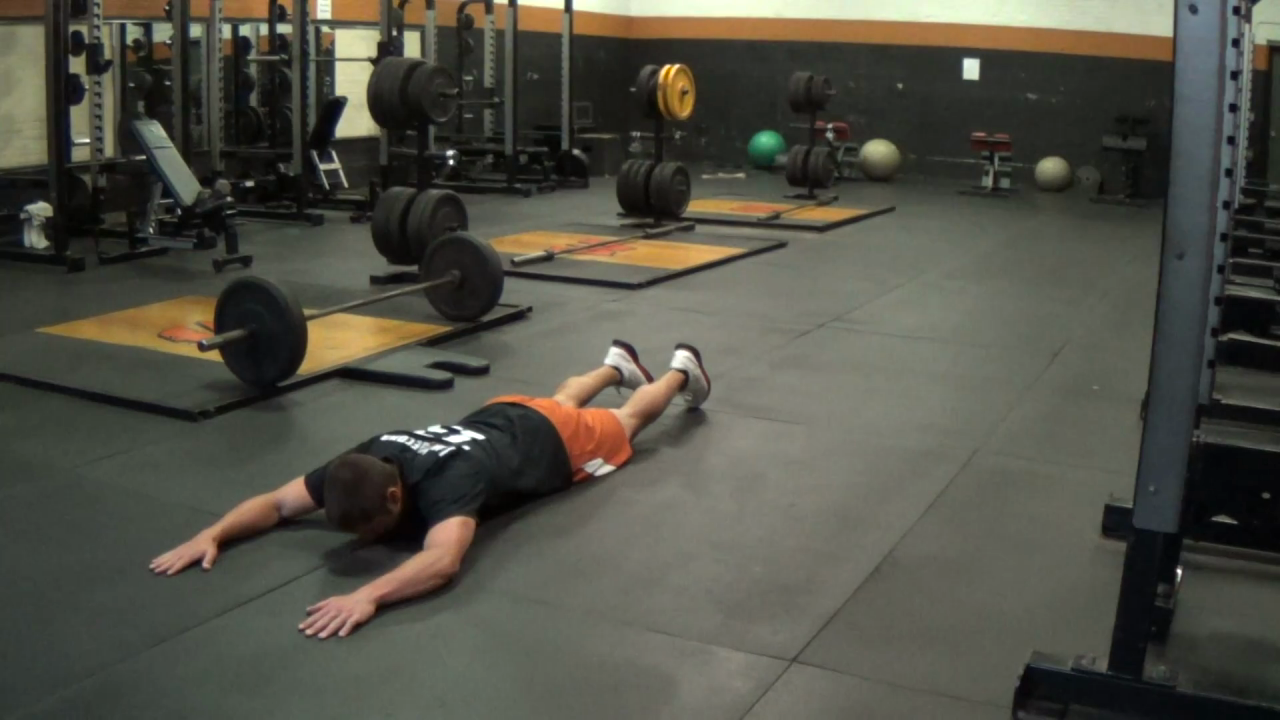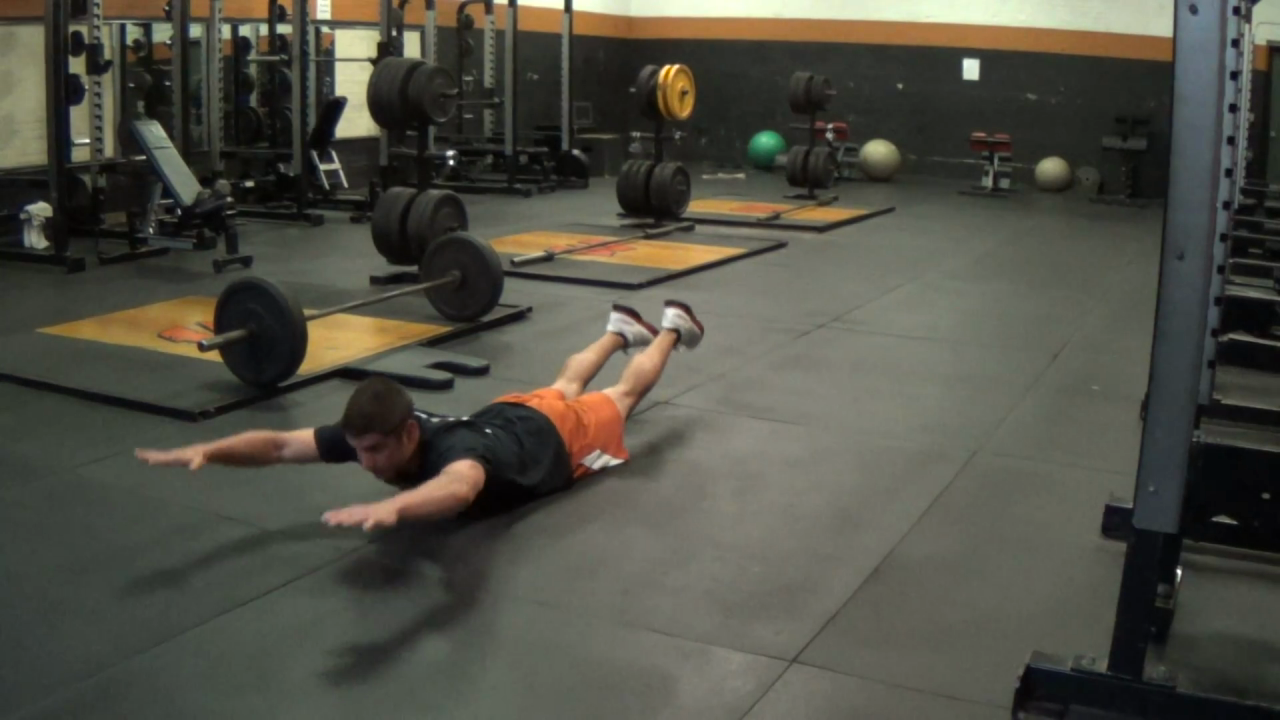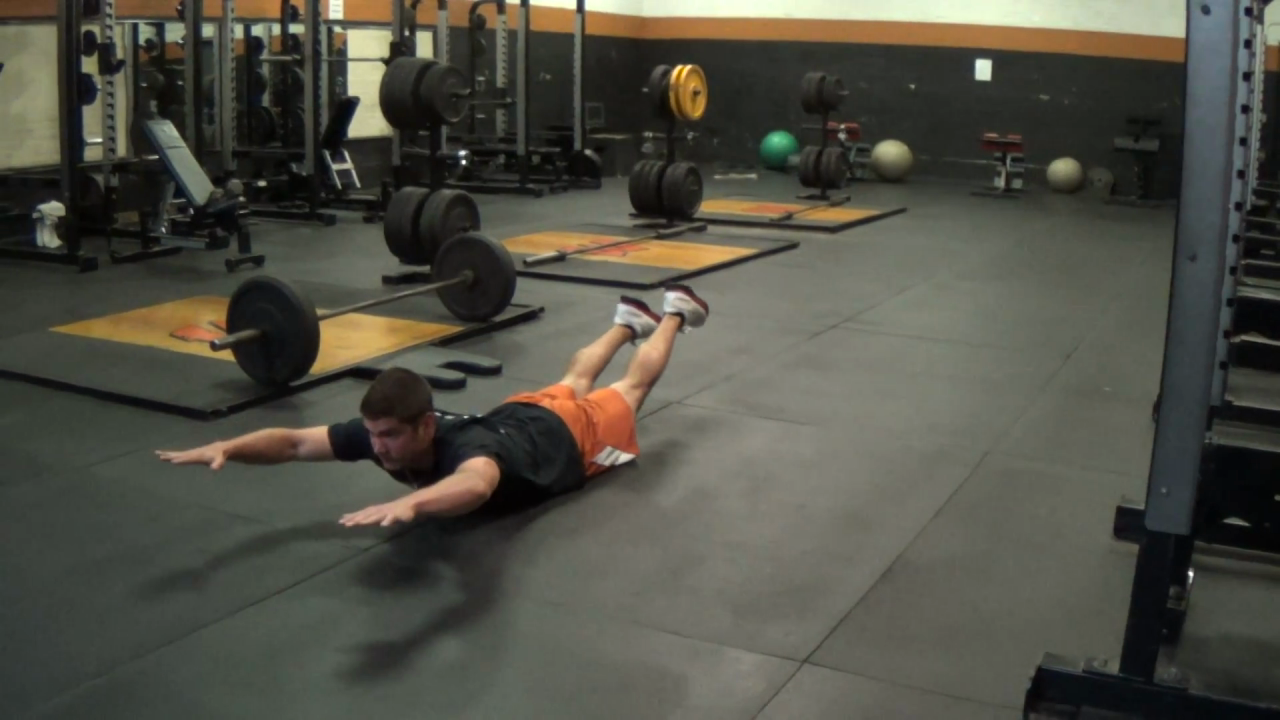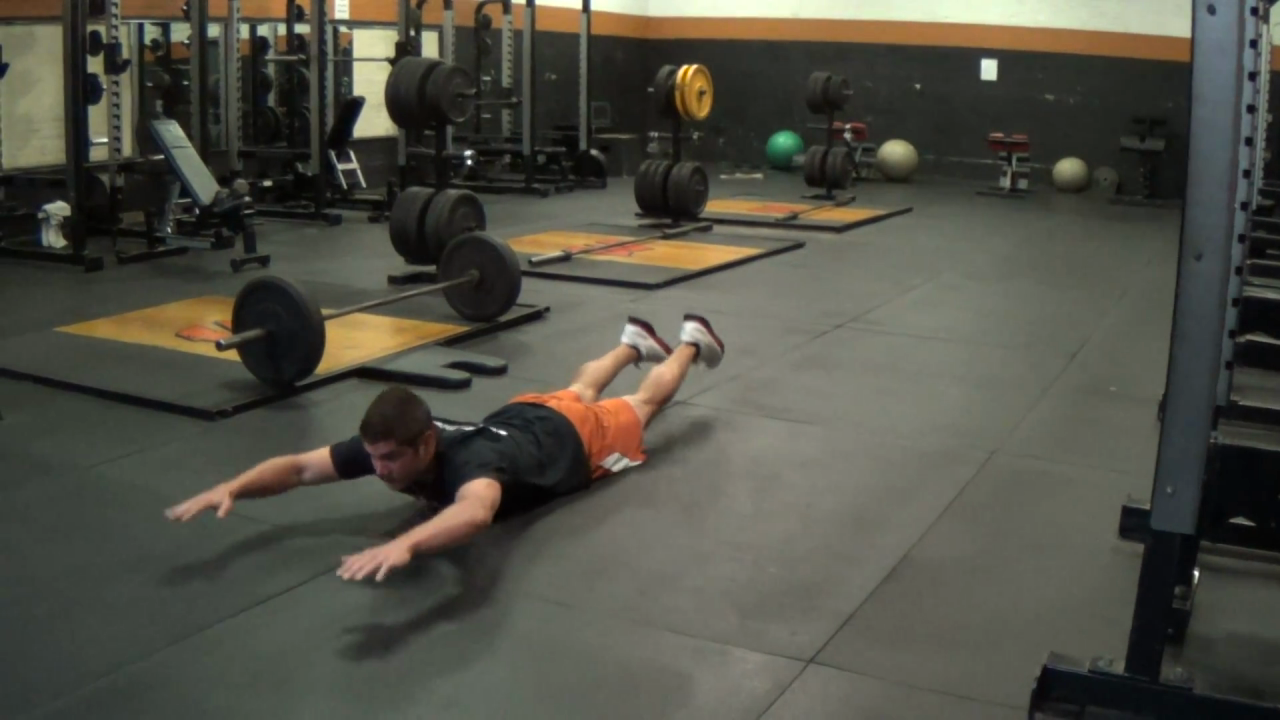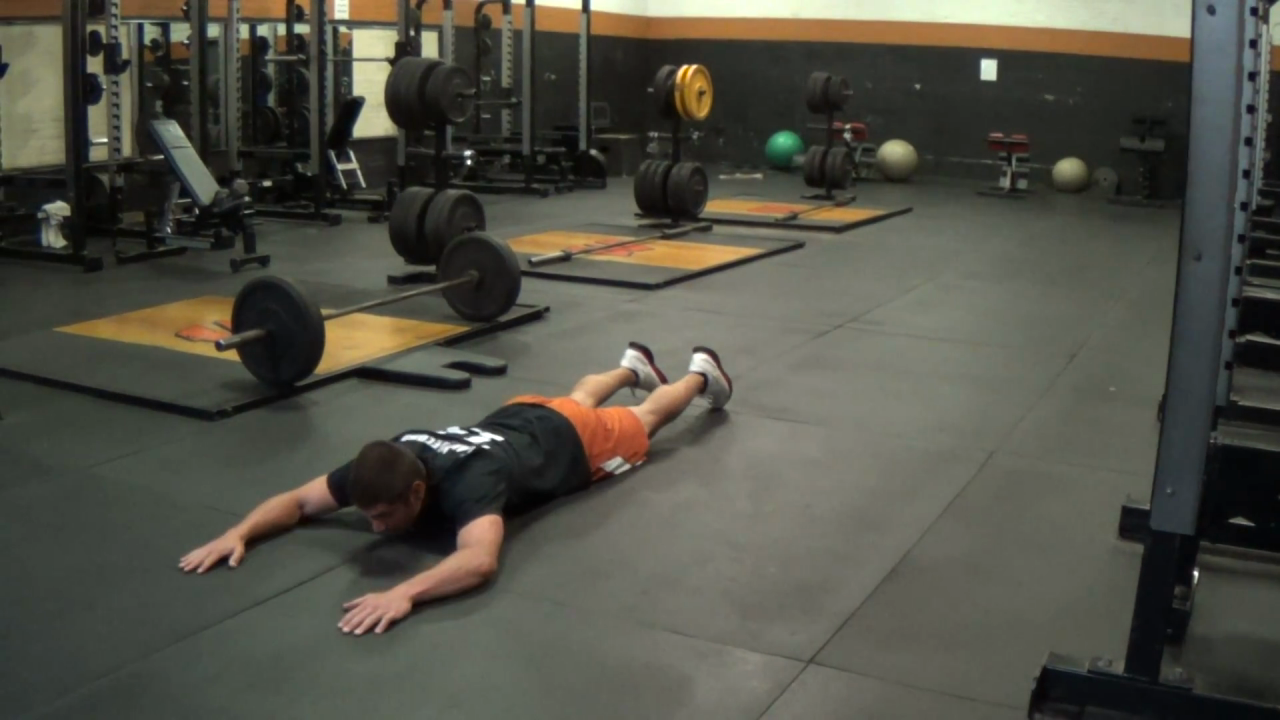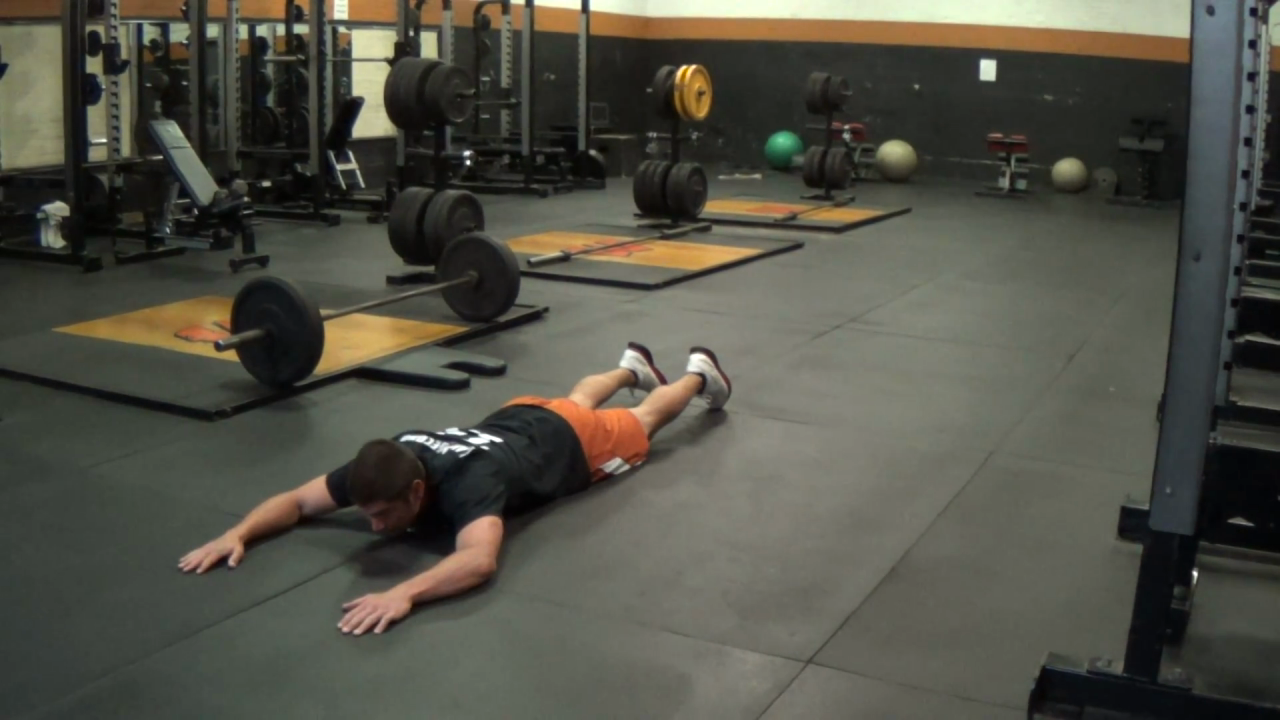
dt=0.4s
person 1, frame 1
left shoulder: (446, 483)
right shoulder: (369, 460)
left elbow: (443, 561)
right elbow: (277, 502)
left wrist: (367, 595)
right wrist: (211, 534)
left hip: (552, 443)
right hip: (498, 419)
left knee: (624, 421)
right knee: (562, 397)
left ankle: (682, 371)
right ankle: (619, 364)
person 1, frame 2
left shoulder: (451, 449)
right shoulder: (365, 435)
left elbow: (460, 489)
right elbow: (280, 443)
left wrist: (393, 506)
right wrist: (206, 449)
left hip: (554, 444)
right hip: (503, 422)
left knee: (618, 398)
right knee: (566, 388)
left ankle: (670, 328)
right ankle: (623, 330)
person 1, frame 3
left shoulder: (465, 446)
right shoulder: (381, 429)
left elbow: (477, 485)
right elbow: (294, 442)
left wrist: (409, 502)
right wrist: (226, 447)
left hip: (568, 438)
right hip: (517, 416)
left knee: (629, 392)
right knee: (574, 381)
left ankle: (673, 314)
right ankle: (630, 321)
person 1, frame 4
left shoulder: (467, 459)
right shoulder: (383, 442)
left elbow: (477, 513)
right elbow: (299, 467)
left wrist: (404, 544)
right wrist: (230, 487)
left hip: (573, 441)
right hip: (523, 417)
left knee: (641, 405)
right knee: (581, 389)
left ankle: (691, 343)
right ankle: (634, 341)
person 1, frame 5
left shoulder: (467, 482)
right shoulder: (385, 463)
left elbow: (481, 559)
right elbow: (299, 499)
left wrist: (404, 593)
right wrist: (239, 533)
left hip: (570, 443)
right hip: (516, 419)
left knee: (642, 420)
right knee: (579, 397)
left ankle: (701, 372)
right ankle: (634, 365)
person 1, frame 6
left shoulder: (466, 484)
right shoulder: (385, 463)
left elbow: (480, 561)
right elbow: (297, 499)
left wrist: (403, 593)
right wrist: (238, 533)
left hip: (569, 444)
right hip: (514, 420)
left knee: (641, 421)
right knee: (579, 399)
left ankle: (700, 373)
right ankle: (634, 367)
